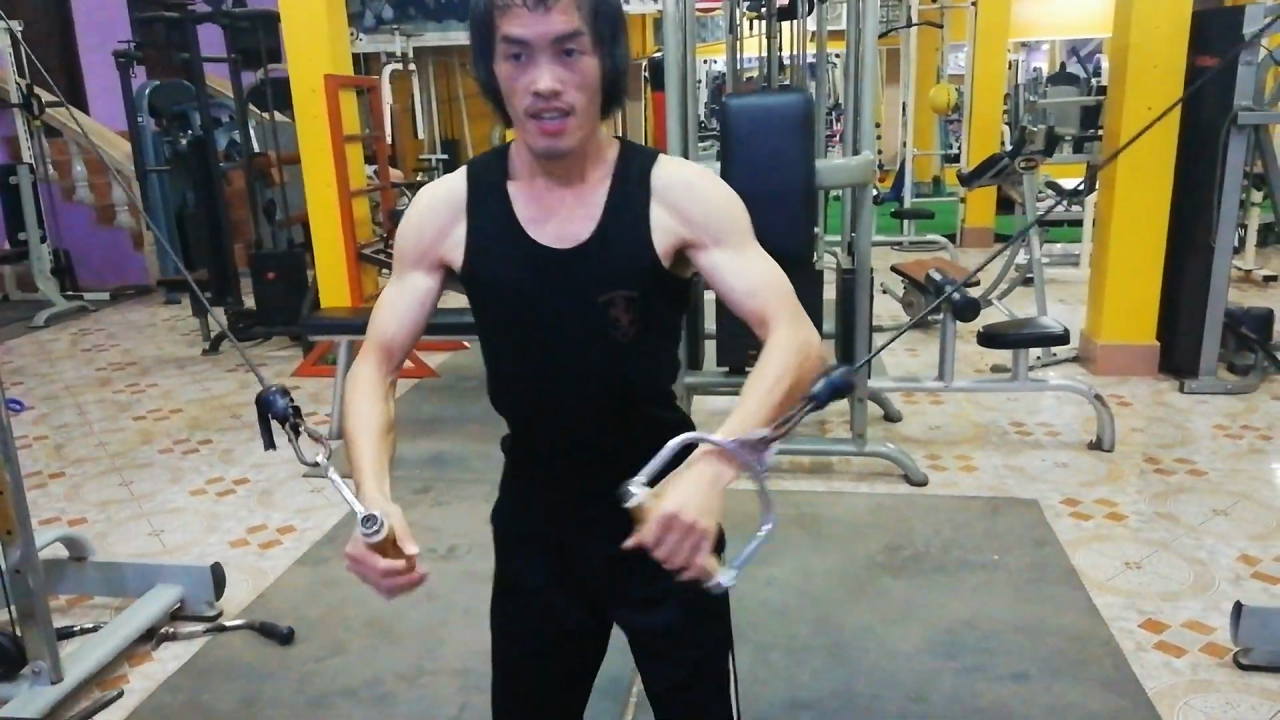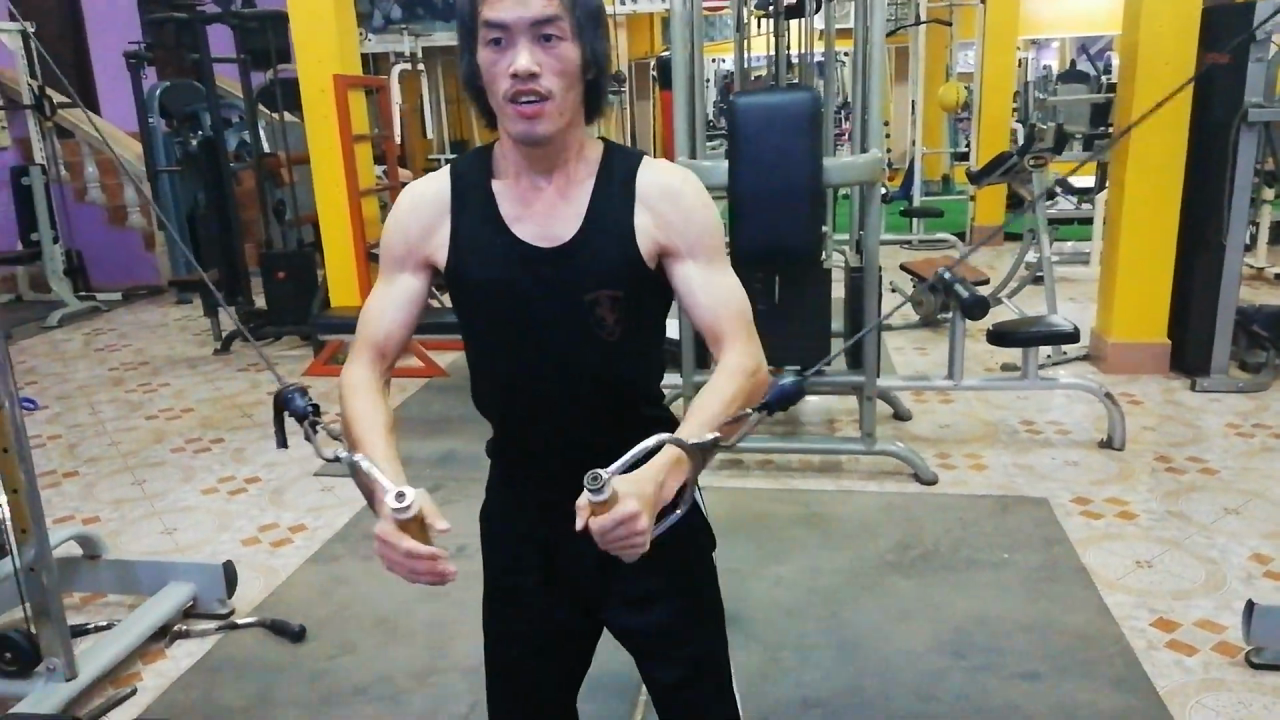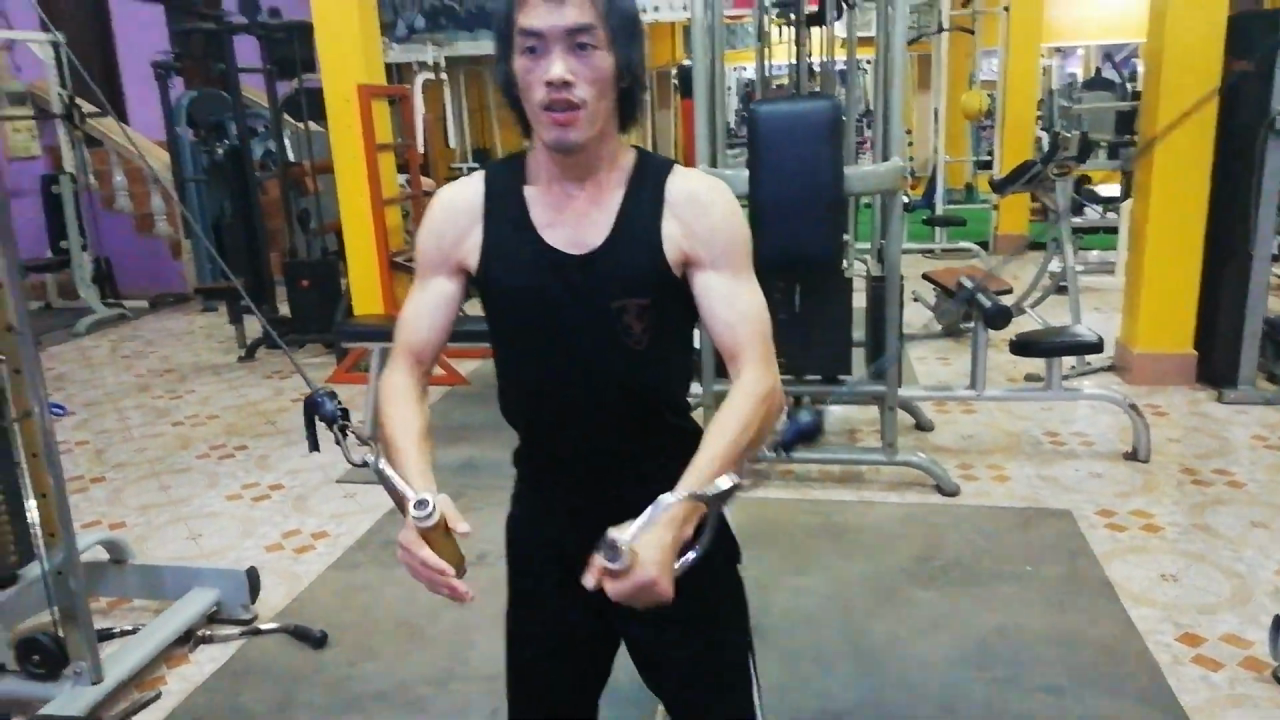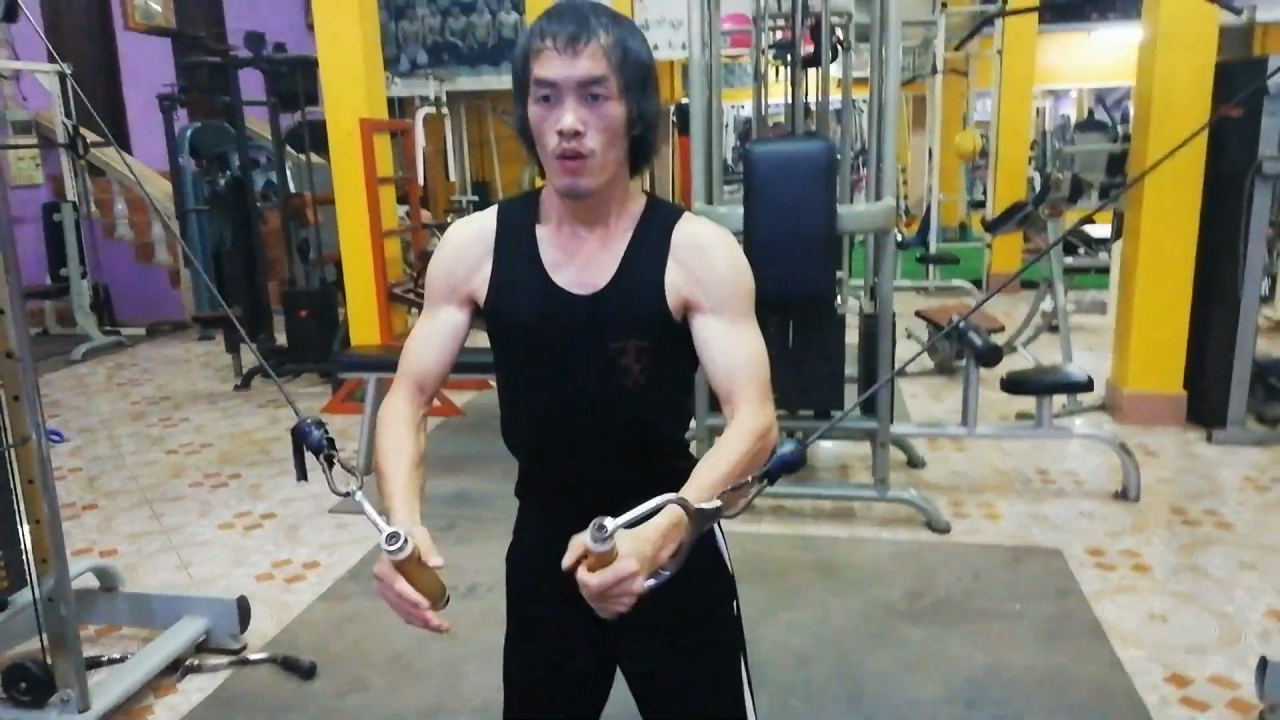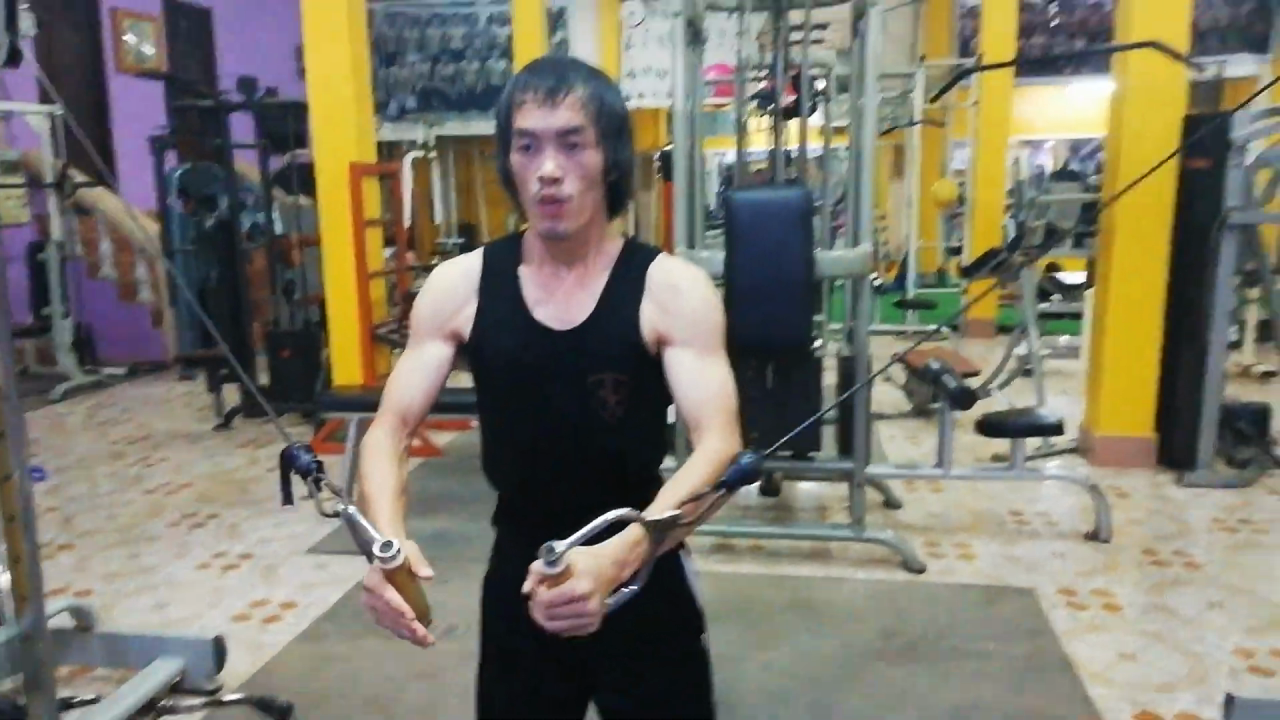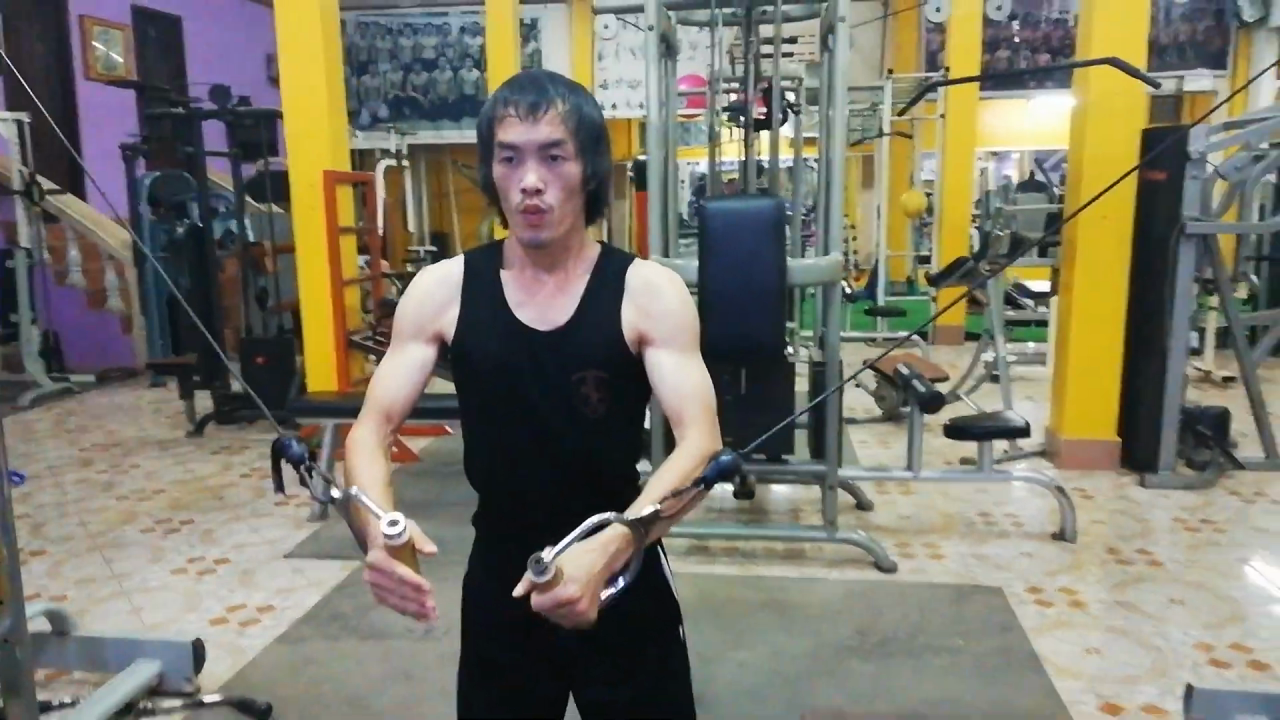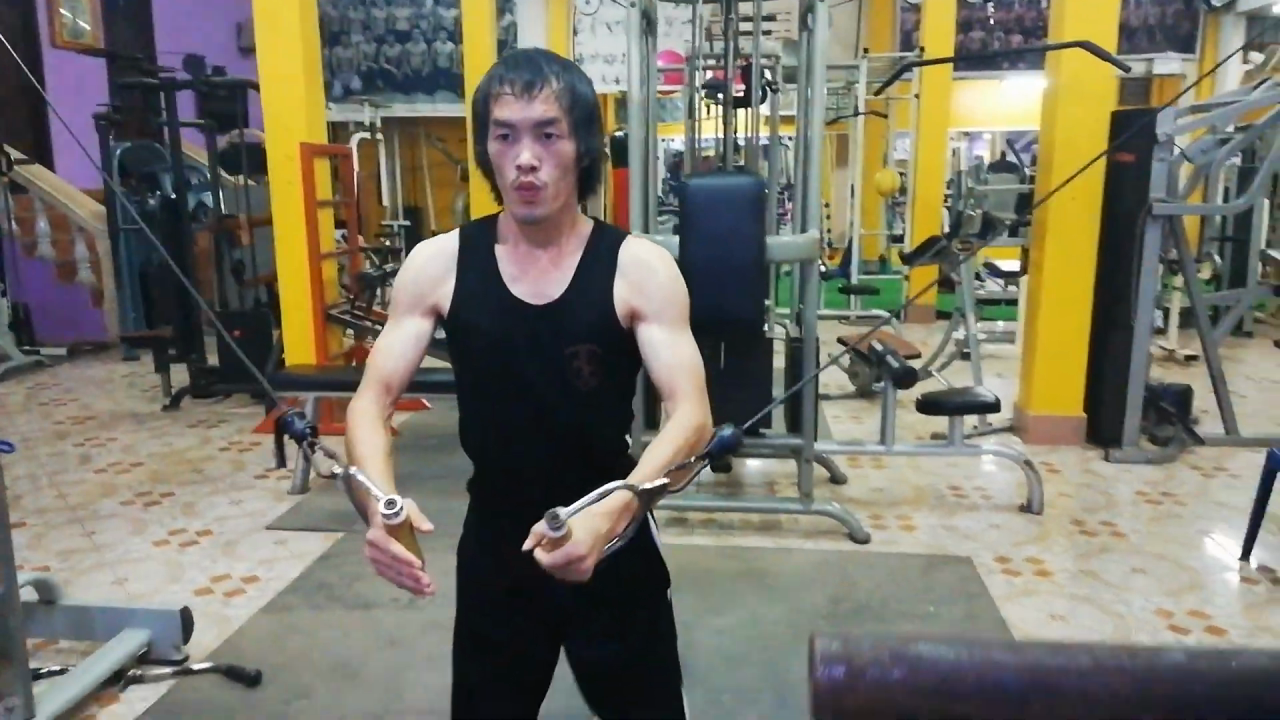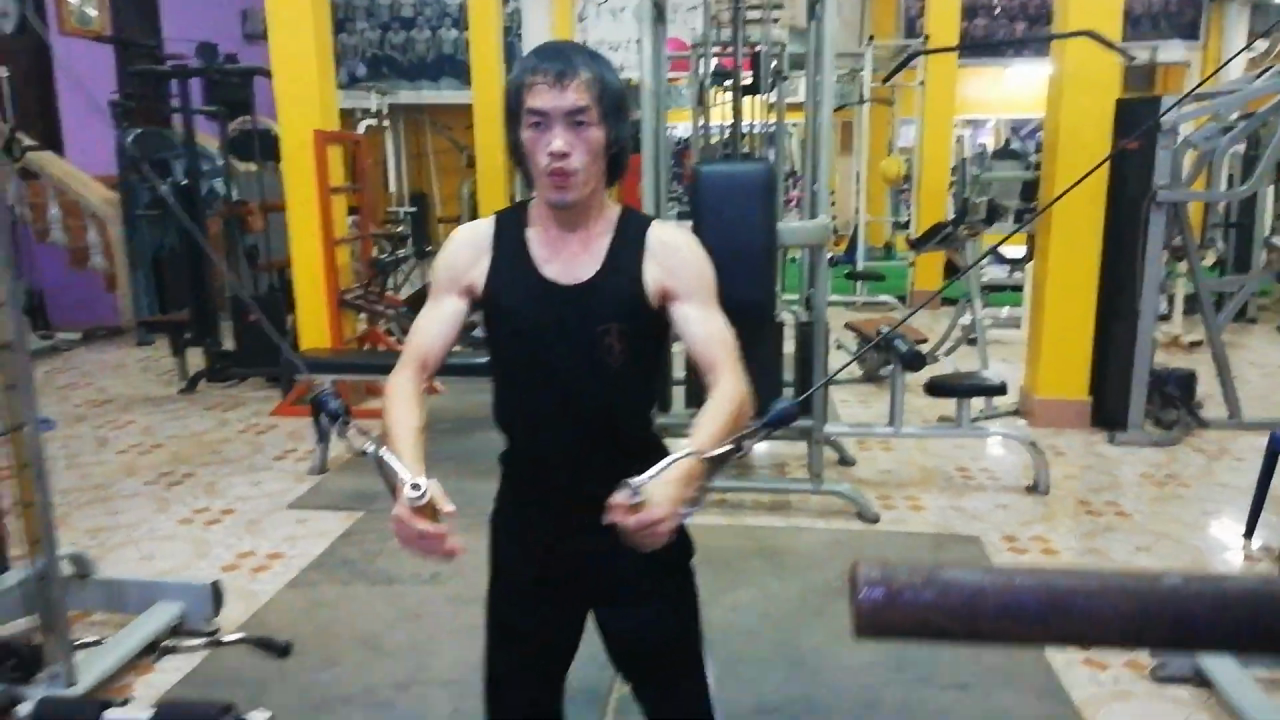
dt=0.2s
person 1, frame 1
left shoulder: (678, 193)
right shoulder: (448, 208)
left elbow: (795, 342)
right elbow: (376, 364)
left wrist: (714, 465)
right wrist: (373, 495)
left hip: (661, 515)
right hip: (533, 518)
person 1, frame 2
left shoulder: (662, 195)
right shoulder: (431, 207)
left elbow: (742, 361)
right elbow: (367, 366)
left wrist: (662, 476)
right wrist: (390, 490)
left hip: (644, 512)
right hip: (520, 518)
person 1, frame 3
left shoulder: (693, 204)
right shoulder: (464, 211)
left elbow: (758, 381)
right elbow: (406, 369)
left wrist: (675, 520)
right wrist: (419, 495)
left hip: (674, 526)
right hip: (545, 526)
person 1, frame 4
left shoulder: (697, 252)
right shoulder: (476, 246)
left elbow: (754, 422)
right elbow: (408, 397)
left wrist: (658, 537)
right wrist: (402, 521)
left hip: (671, 553)
right hip: (544, 556)
person 1, frame 5
left shoulder: (671, 290)
right shoulder: (460, 286)
left elbow: (719, 447)
right elbow: (392, 427)
left wrist: (618, 557)
right wrist: (388, 540)
left hip: (643, 584)
right hip: (519, 587)
person 1, frame 6
left shoulder: (649, 293)
right shoulder: (444, 290)
left elbow: (700, 443)
right elbow: (374, 426)
left wrist: (607, 549)
right wrist: (381, 529)
left hip: (622, 582)
right hip: (500, 586)
person 1, frame 7
left shoulder: (638, 267)
right shoulder: (439, 264)
left elbow: (691, 416)
right elbow: (374, 398)
left wrist: (612, 512)
right wrist: (382, 504)
left hip: (612, 548)
right hip: (494, 551)
person 1, frame 8
left shoulder: (665, 249)
right shoulder: (475, 248)
left elbow: (730, 387)
right elbow: (411, 374)
left wrist: (683, 475)
right wrist: (411, 481)
left hip: (638, 521)
right hip: (525, 520)
